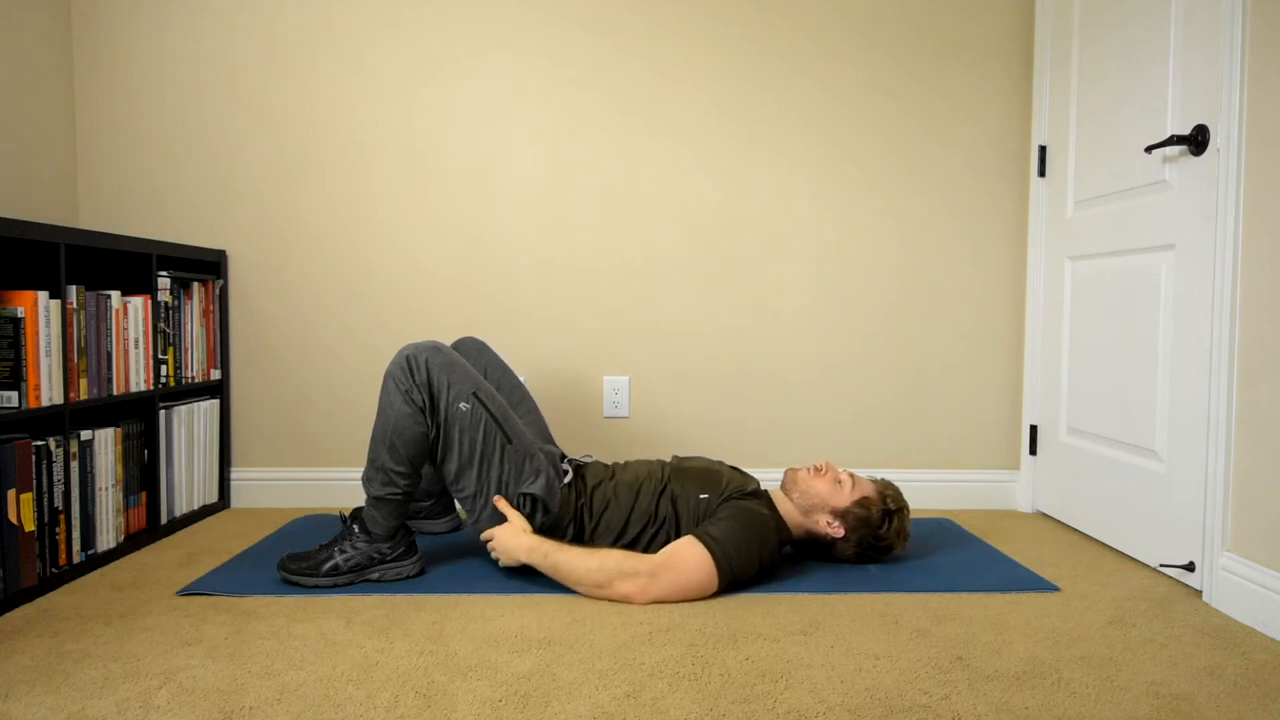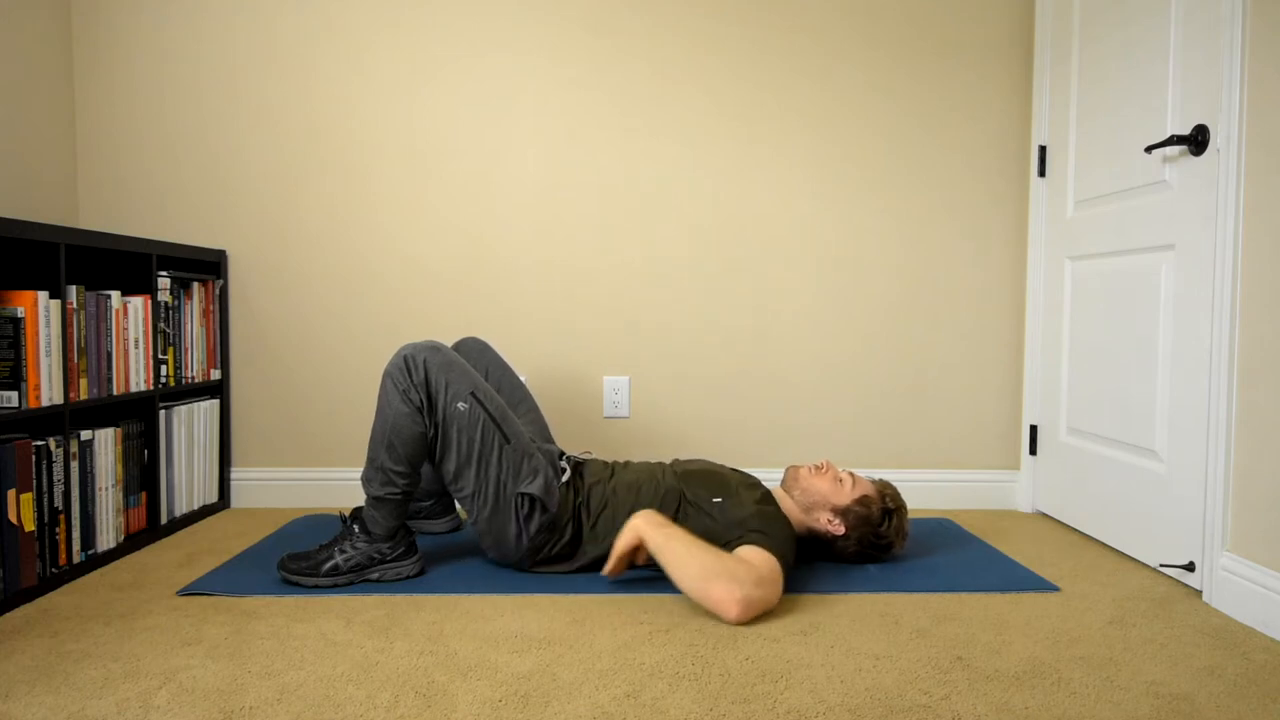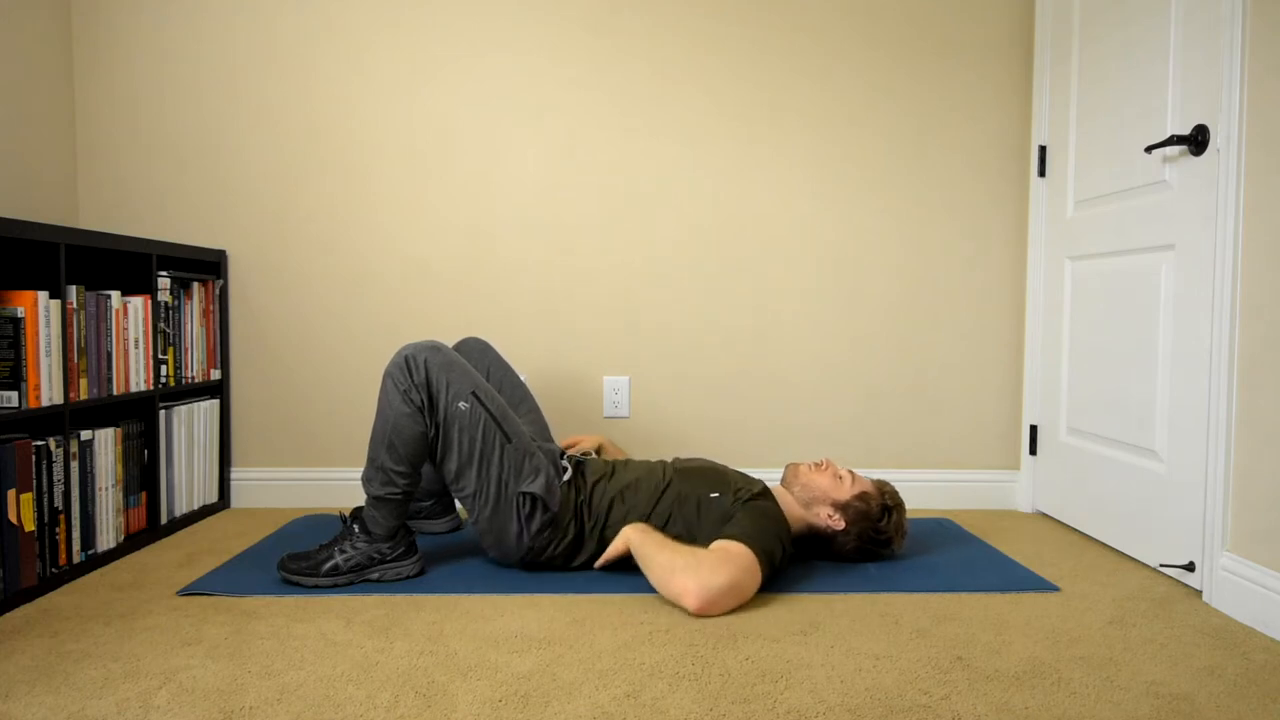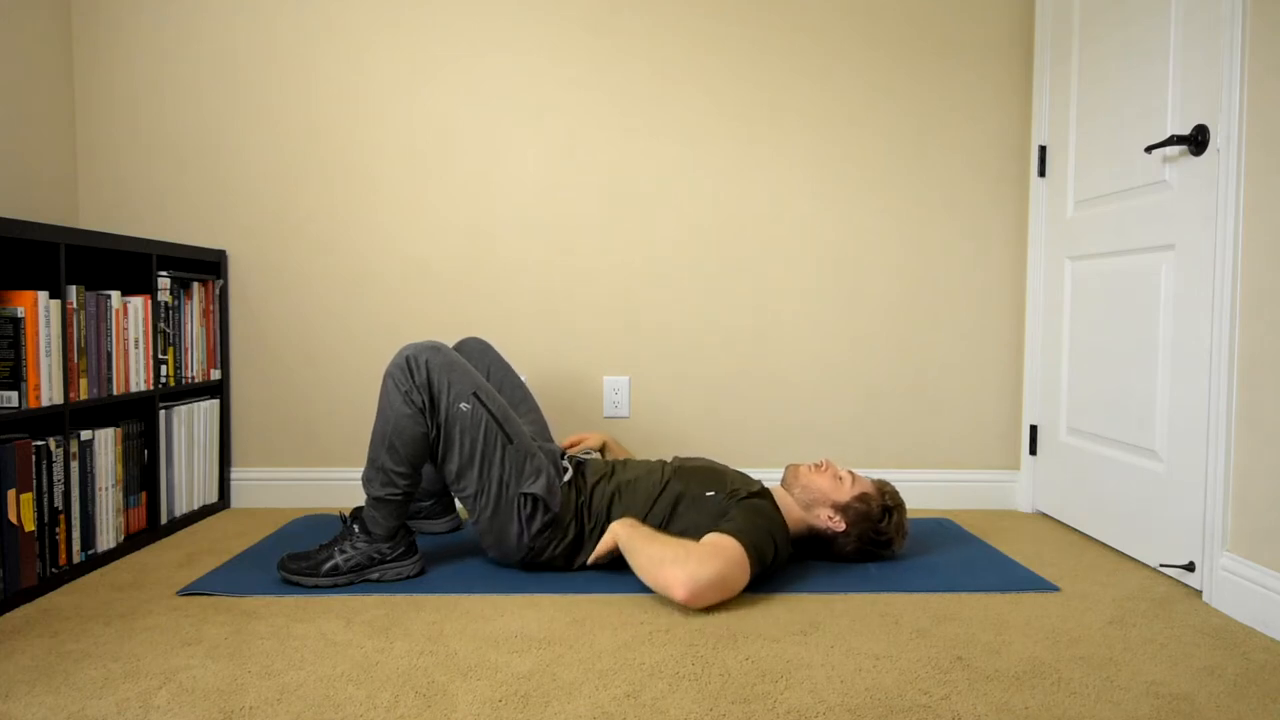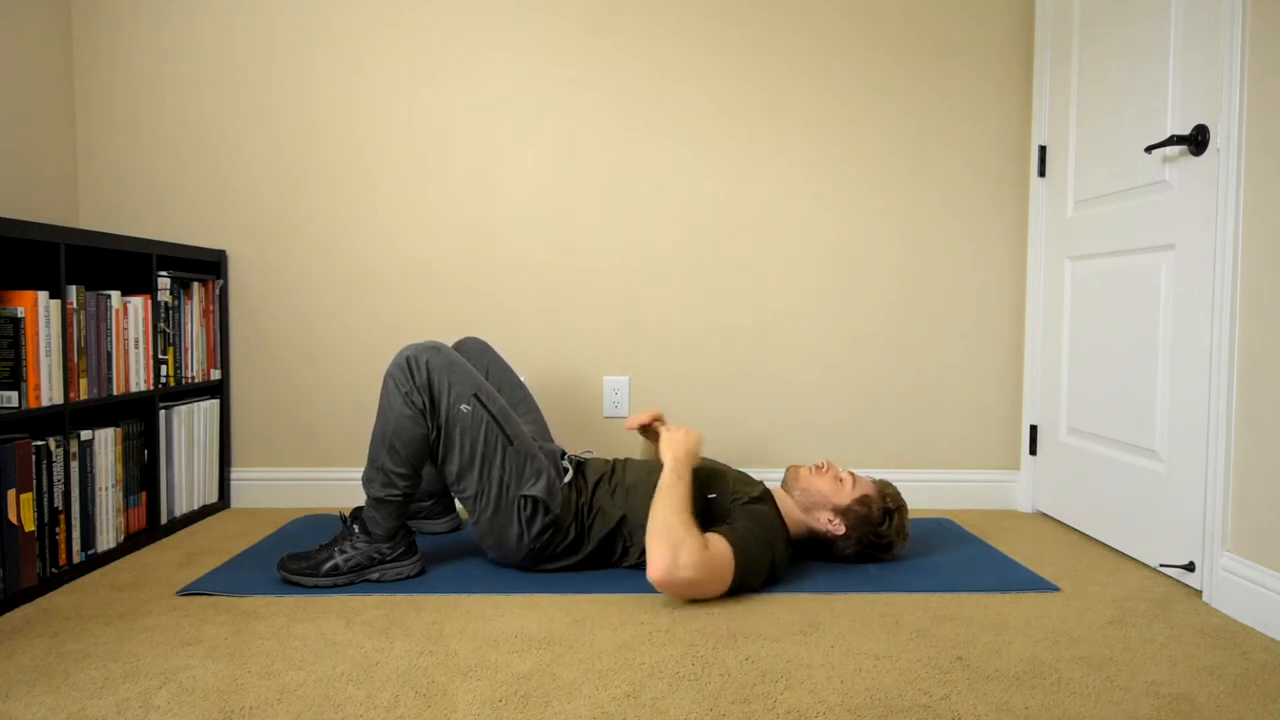
dt=0.4s
person 1, frame 1
left shoulder: (752, 534)
right shoulder: (751, 503)
left elbow: (641, 581)
left wrist: (530, 547)
left hip: (537, 505)
right hip: (563, 479)
left knee: (421, 365)
right knee: (467, 352)
left ankle: (379, 543)
right ankle: (427, 505)
person 1, frame 2
left shoulder: (769, 529)
right shoulder: (757, 503)
left elbow: (737, 597)
left wrist: (653, 525)
right wrist: (597, 468)
left hip: (533, 514)
right hip: (563, 479)
left knee: (418, 363)
right knee: (468, 352)
left ankle: (378, 542)
right ankle: (428, 504)
person 1, frame 3
left shoulder: (764, 529)
right shoulder: (754, 502)
left elbow: (702, 590)
left wrist: (635, 533)
right wrist: (604, 448)
left hip: (534, 514)
right hip: (564, 480)
left knee: (420, 364)
right knee: (470, 353)
left ankle: (380, 542)
right ankle: (429, 503)
person 1, frame 4
left shoulder: (761, 529)
right shoulder: (754, 503)
left elbow: (689, 581)
left wrist: (623, 528)
right wrist: (609, 447)
left hip: (535, 516)
right hip: (563, 479)
left knee: (421, 364)
right knee: (470, 352)
left ankle: (379, 543)
right ankle: (428, 504)
person 1, frame 5
left shoulder: (763, 539)
right shoulder: (757, 504)
left elbow: (669, 568)
left wrist: (677, 460)
right wrist: (669, 443)
left hip: (535, 516)
right hip: (564, 478)
left knee: (422, 366)
right knee: (469, 351)
left ankle: (378, 543)
right ankle: (428, 505)
